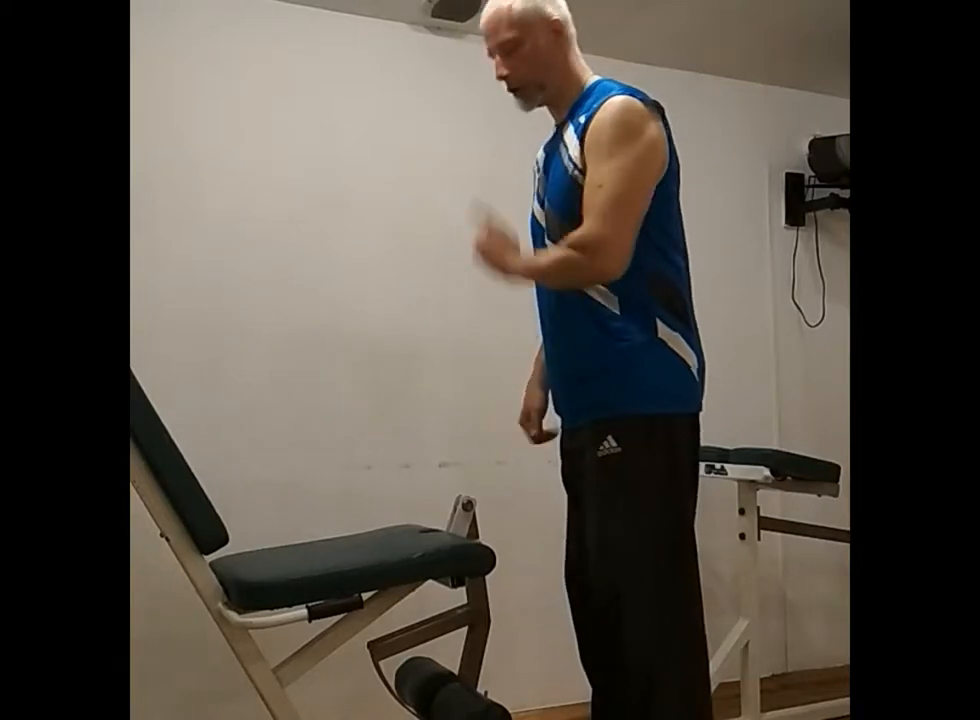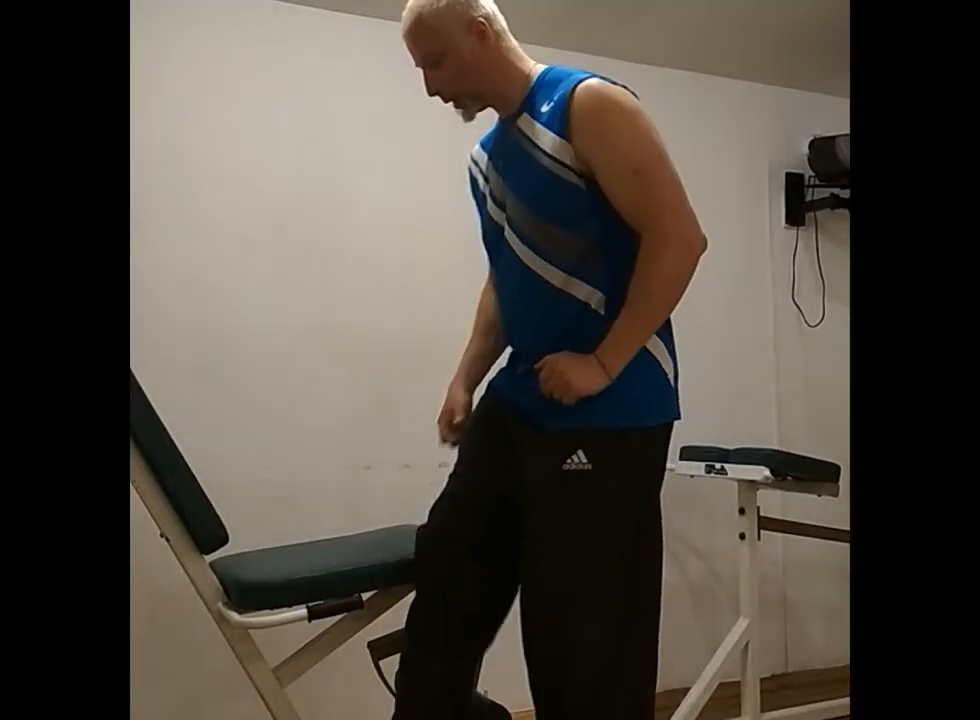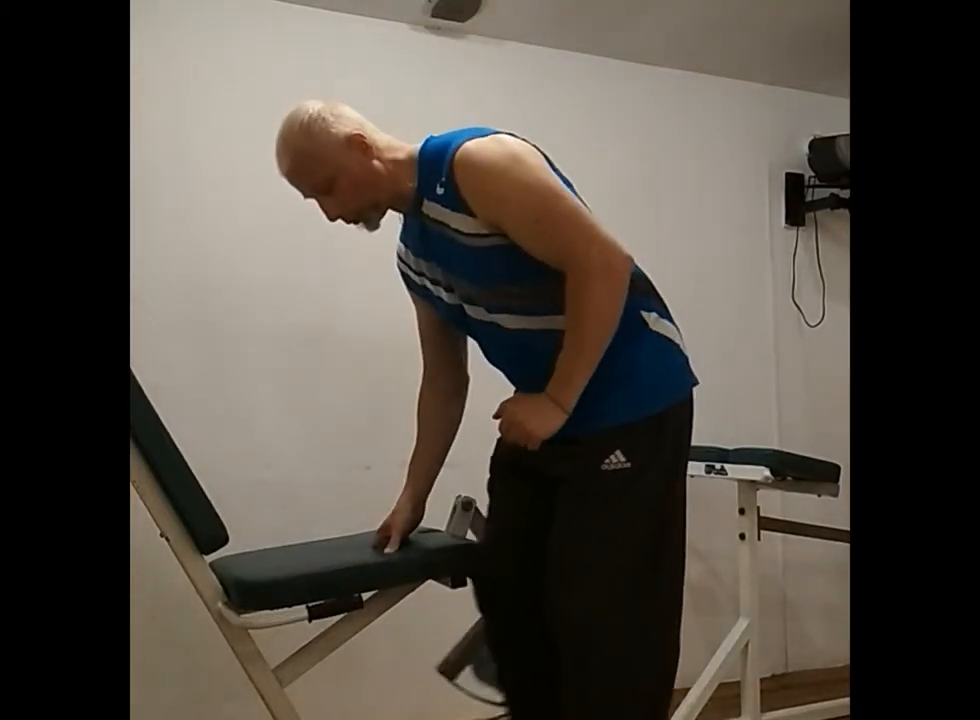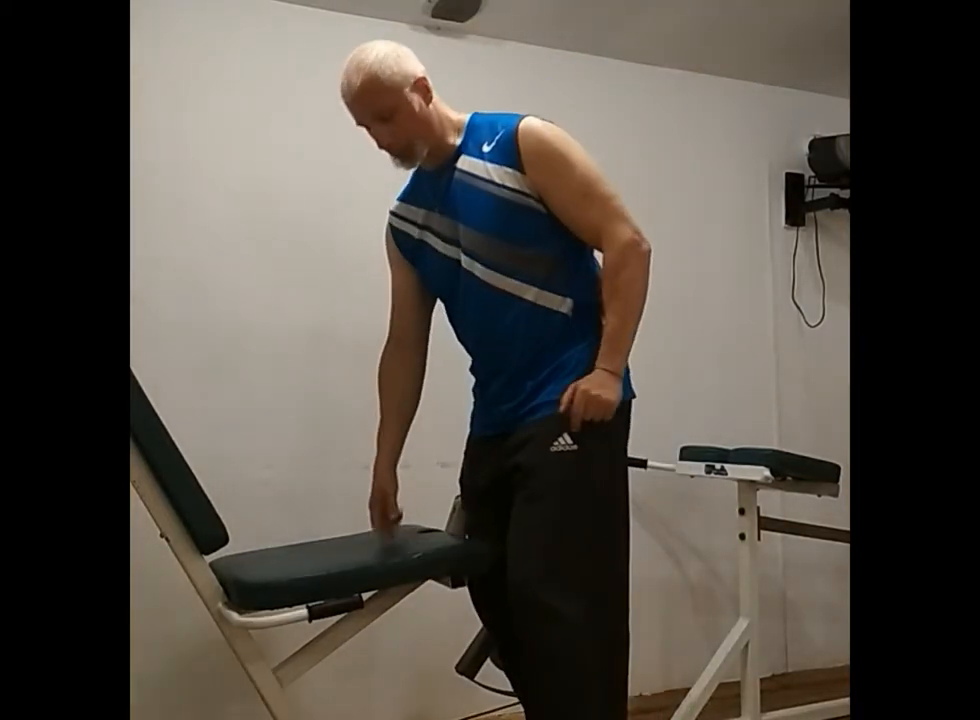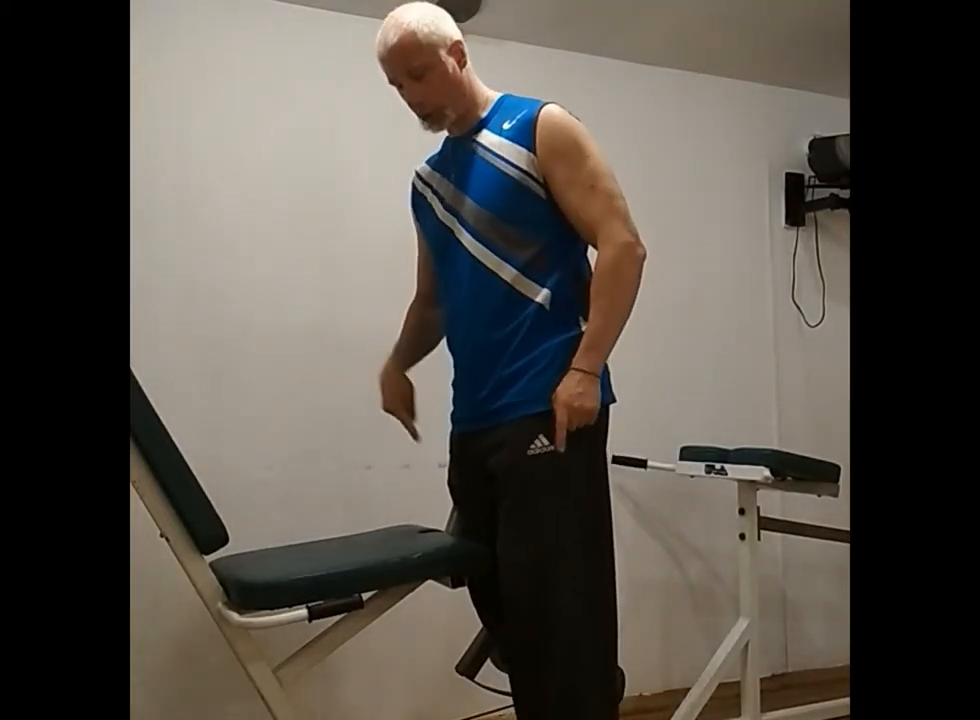
dt=1s
person 1, frame 1
left shoulder: (620, 117)
right shoulder: (556, 147)
left elbow: (599, 258)
left wrist: (513, 262)
right wrist: (540, 378)
left hip: (642, 399)
right hip: (590, 402)
left knee: (646, 602)
right knee: (598, 596)
person 1, frame 2
left shoulder: (589, 106)
right shoulder: (485, 157)
left elbow: (678, 238)
left wrist: (604, 362)
right wrist: (466, 380)
left hip: (609, 413)
right hip: (520, 399)
left knee: (584, 621)
right knee: (449, 568)
person 1, frame 3
left shoulder: (478, 162)
right shoulder: (412, 253)
left elbow: (604, 263)
right elbow: (444, 379)
left wrist: (557, 400)
right wrist: (414, 495)
left hip: (631, 404)
right hip: (543, 416)
left knee: (604, 615)
right knee: (509, 590)
person 1, frame 4
left shoulder: (524, 143)
right shoulder: (405, 219)
left elbow: (626, 243)
right elbow: (406, 343)
left wrist: (607, 368)
right wrist: (385, 459)
left hip: (572, 409)
right hip: (492, 422)
left knee: (559, 602)
right knee: (497, 595)
person 1, frame 5
left shoulder: (541, 129)
right shoulder: (428, 180)
left elbow: (622, 244)
left wrist: (584, 369)
right wrist: (398, 364)
left hip: (549, 412)
right hip: (473, 422)
left knee: (555, 604)
right knee: (499, 601)
